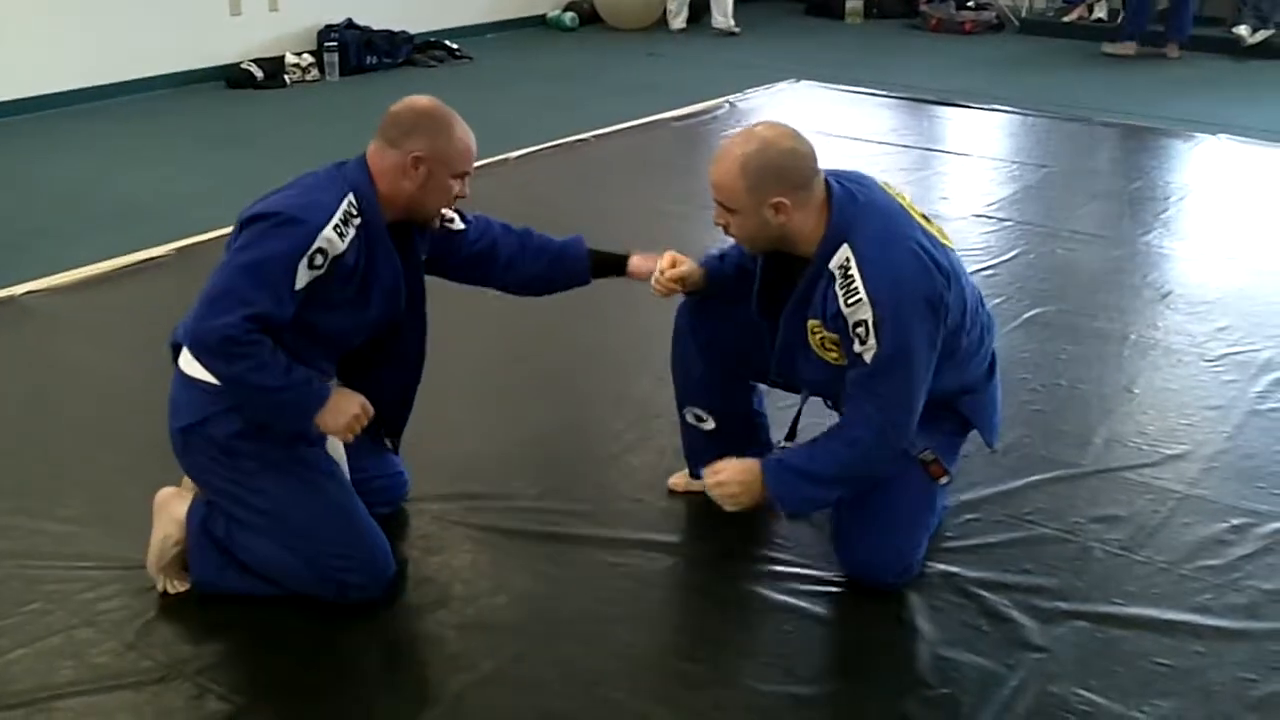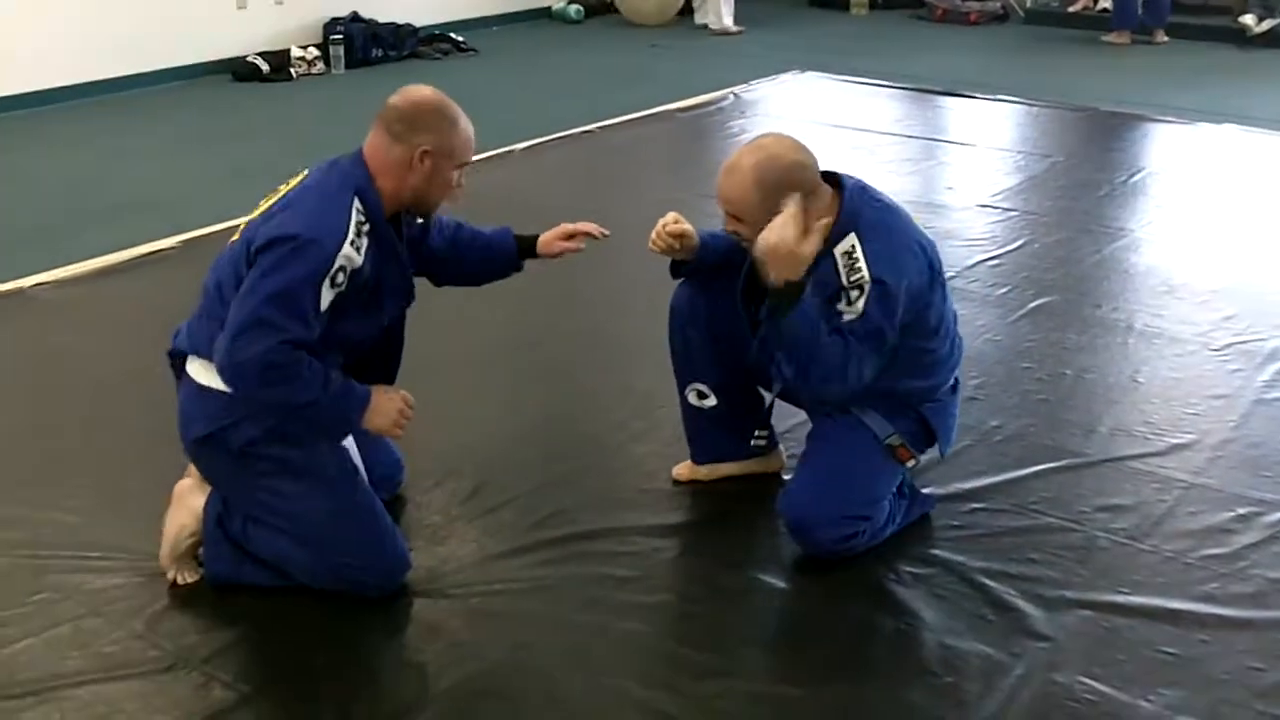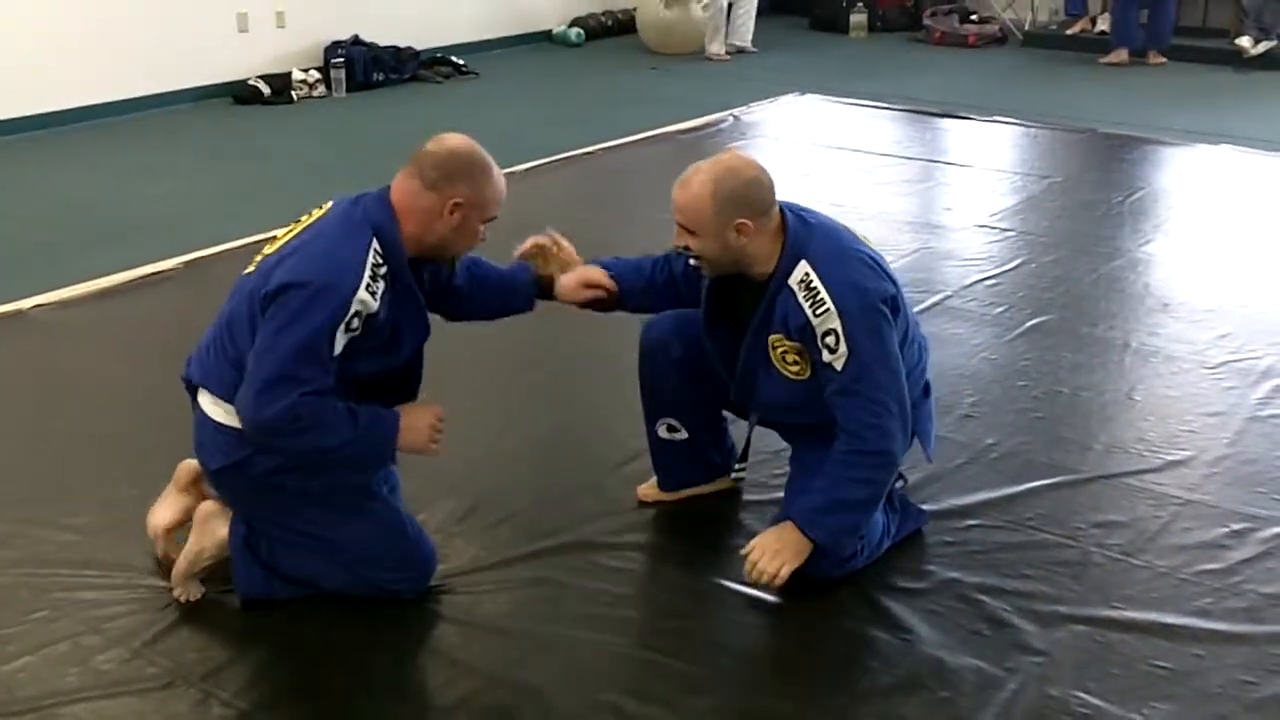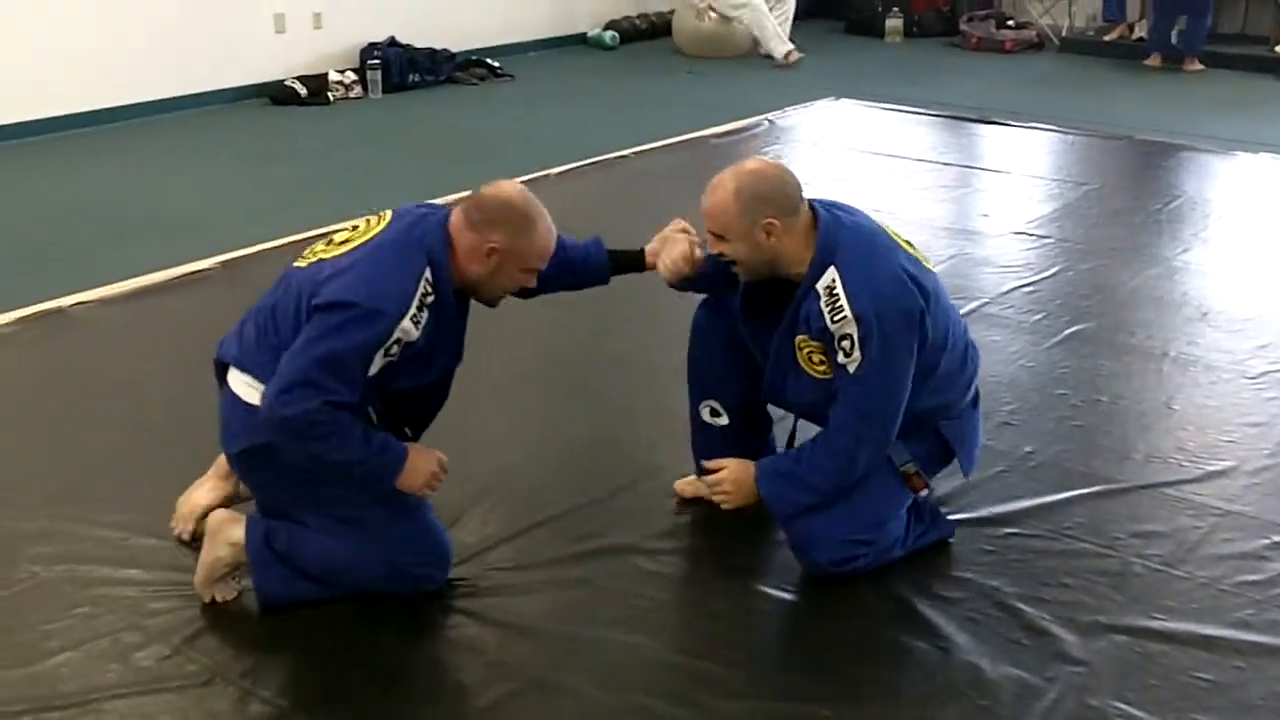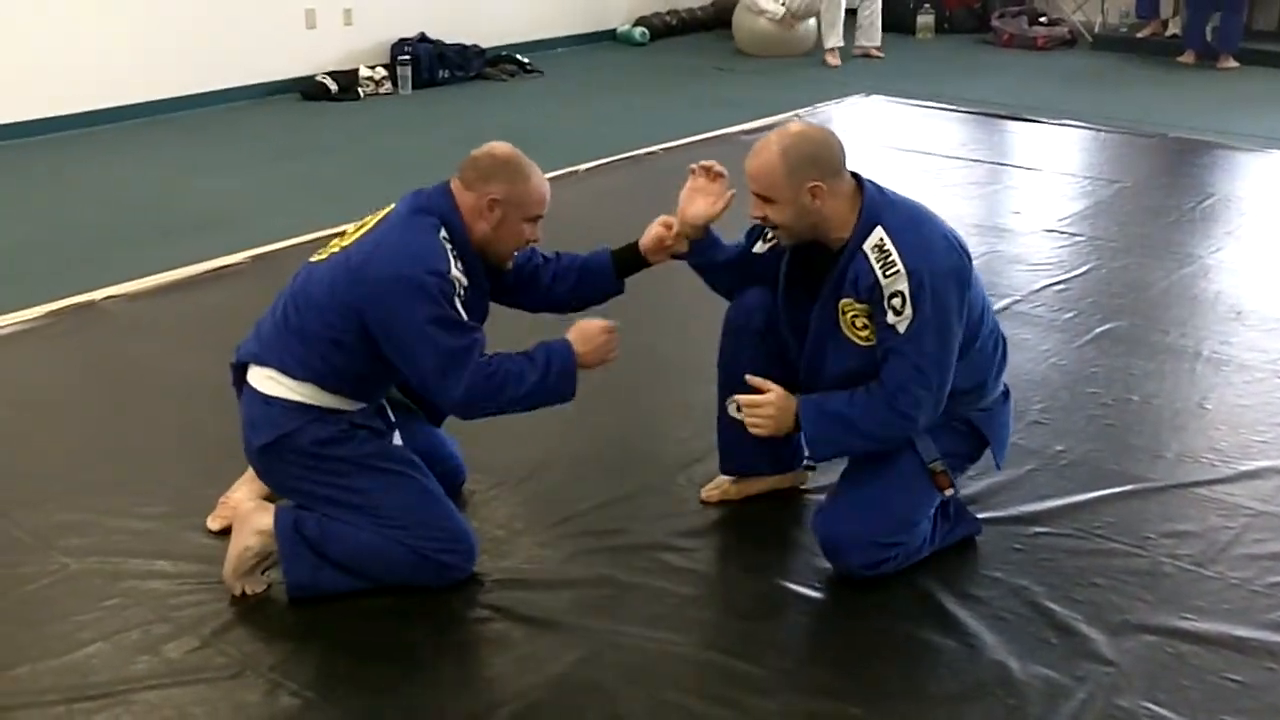
dt=1s
person 1, frame 1
left shoulder: (407, 214)
right shoulder: (306, 225)
left elbow: (498, 252)
right elbow: (216, 331)
left wrist: (619, 265)
right wrist: (316, 402)
left hip: (292, 399)
right hip: (231, 413)
left knee: (384, 490)
right knee: (361, 575)
left ankle: (232, 489)
right ankle: (193, 527)
person 1, frame 2
left shoulder: (360, 191)
right shoulder: (322, 235)
left elbow: (432, 246)
right elbow: (252, 359)
left wrist: (531, 247)
right wrist: (357, 406)
left hip: (272, 399)
right hip: (240, 414)
left knee: (382, 475)
right knee: (376, 567)
left ankle: (229, 474)
right ankle: (209, 515)
person 1, frame 3
left shoulder: (377, 219)
right shoulder: (336, 280)
left elbow: (448, 281)
right elbow: (276, 410)
left wrist: (546, 287)
right wrist: (391, 430)
left hip: (265, 418)
right hip: (257, 439)
left knee: (377, 491)
right knee: (406, 568)
left ankle: (213, 484)
right ankle: (234, 534)
person 1, frame 4
left shoulder: (433, 229)
right shoulder: (380, 299)
left elbow: (541, 264)
right elbow: (296, 413)
left wrist: (635, 259)
right wrist: (393, 461)
left hip: (307, 398)
right hip: (276, 421)
left knee: (404, 497)
right knee: (420, 563)
left ankle: (241, 477)
right ankle: (244, 539)
person 1, frame 5
left shoulder: (436, 220)
right shoulder: (412, 267)
left elbow: (539, 280)
right elbow: (468, 386)
left wrist: (637, 256)
right wrist: (570, 355)
left hip: (335, 397)
right hip: (300, 419)
left knee: (444, 478)
right knee: (446, 554)
left ankle: (277, 474)
right ankle: (271, 529)
person 2, frame 1
left shoulder: (888, 280)
right shoulder: (817, 197)
left elbow: (877, 431)
right elbow: (766, 260)
left wrist: (769, 478)
right wrist: (704, 275)
left hip: (922, 399)
left knee: (875, 561)
right knee: (702, 319)
left ankle: (916, 490)
right ankle: (715, 466)
person 2, frame 2
left shoulder: (884, 262)
right shoulder: (809, 198)
left elbow: (826, 379)
right elbow: (747, 252)
left wrist: (787, 283)
right wrist: (695, 248)
left hip: (888, 402)
left knee: (816, 525)
right knee: (696, 303)
left ankle: (899, 497)
right ankle: (743, 449)
person 2, frame 3
left shoulder: (845, 294)
right shoulder: (736, 244)
left elbow: (873, 435)
right elbow: (671, 278)
left wrist: (804, 529)
right wrist: (589, 274)
left hip: (859, 416)
left knee: (822, 554)
right knee: (665, 339)
left ankle: (879, 504)
right ankle: (703, 471)
person 2, frame 4
left shoulder: (870, 298)
right shoulder: (800, 224)
left elbow: (860, 436)
right elbow: (718, 260)
left wrist: (765, 483)
right wrist: (685, 264)
left hip: (910, 419)
right hip: (831, 387)
left knee: (822, 544)
right knee: (717, 322)
left ankle: (912, 513)
right ankle: (730, 472)
person 2, frame 5
left shoulder: (916, 263)
right shoulder: (804, 217)
left elbow: (908, 403)
right elbow: (748, 278)
left wrist: (797, 415)
right wrist: (695, 233)
left hip: (936, 412)
left knee: (851, 544)
right knee: (752, 311)
left ankle: (939, 509)
right ankle: (771, 468)
